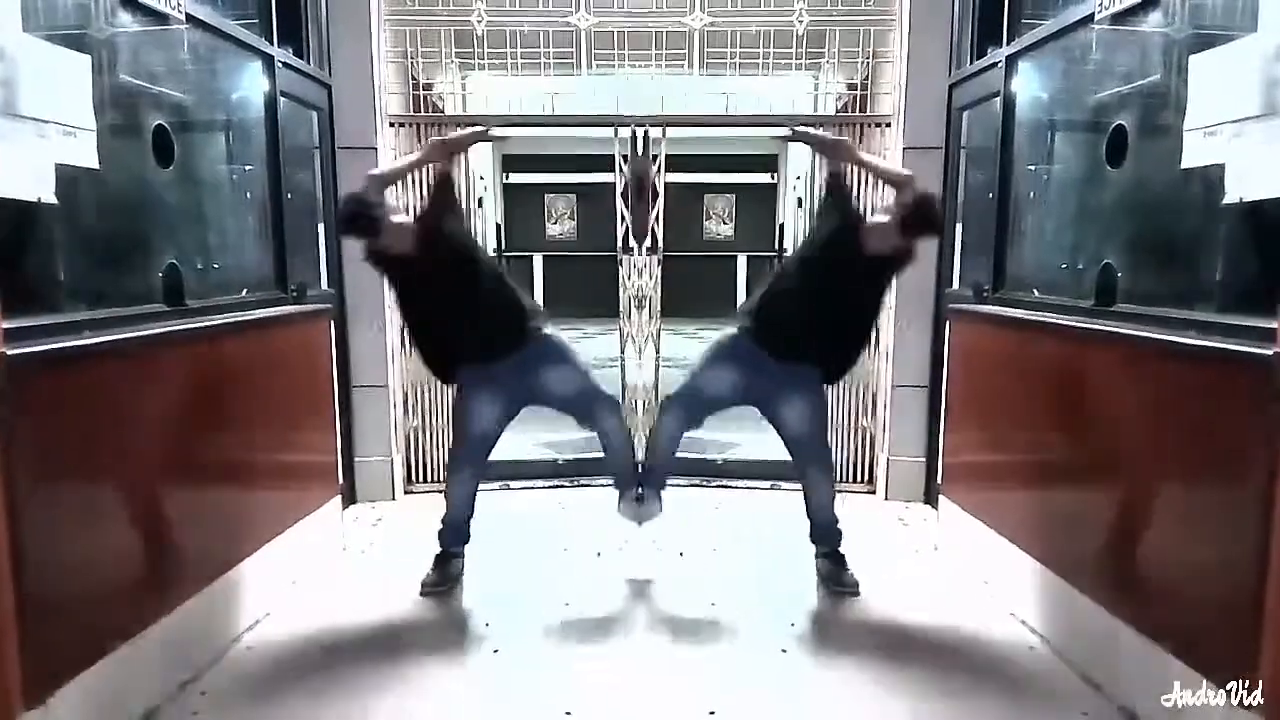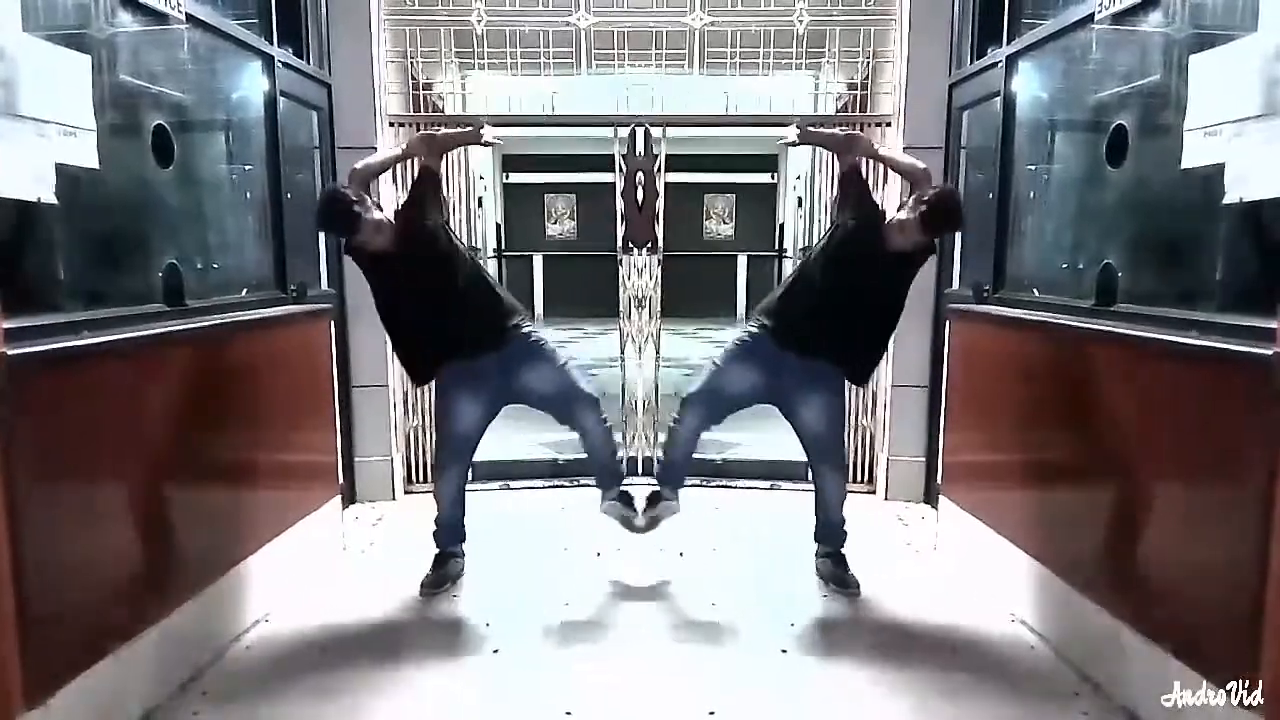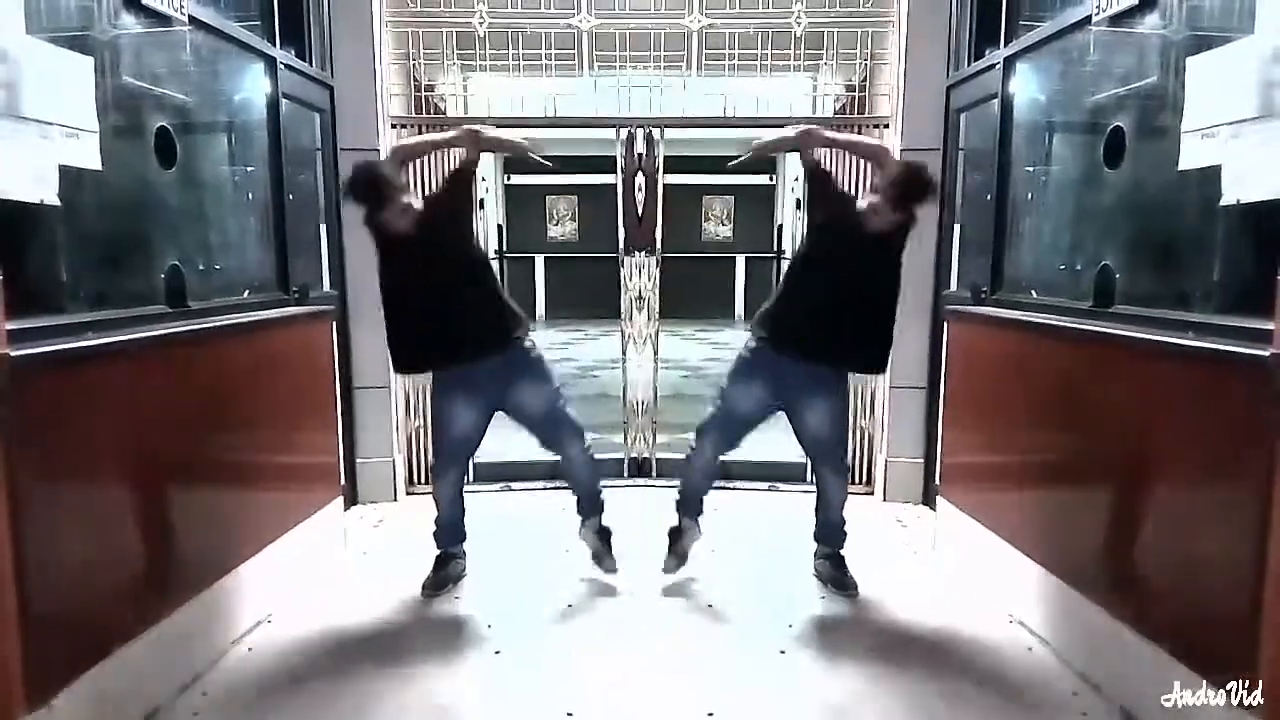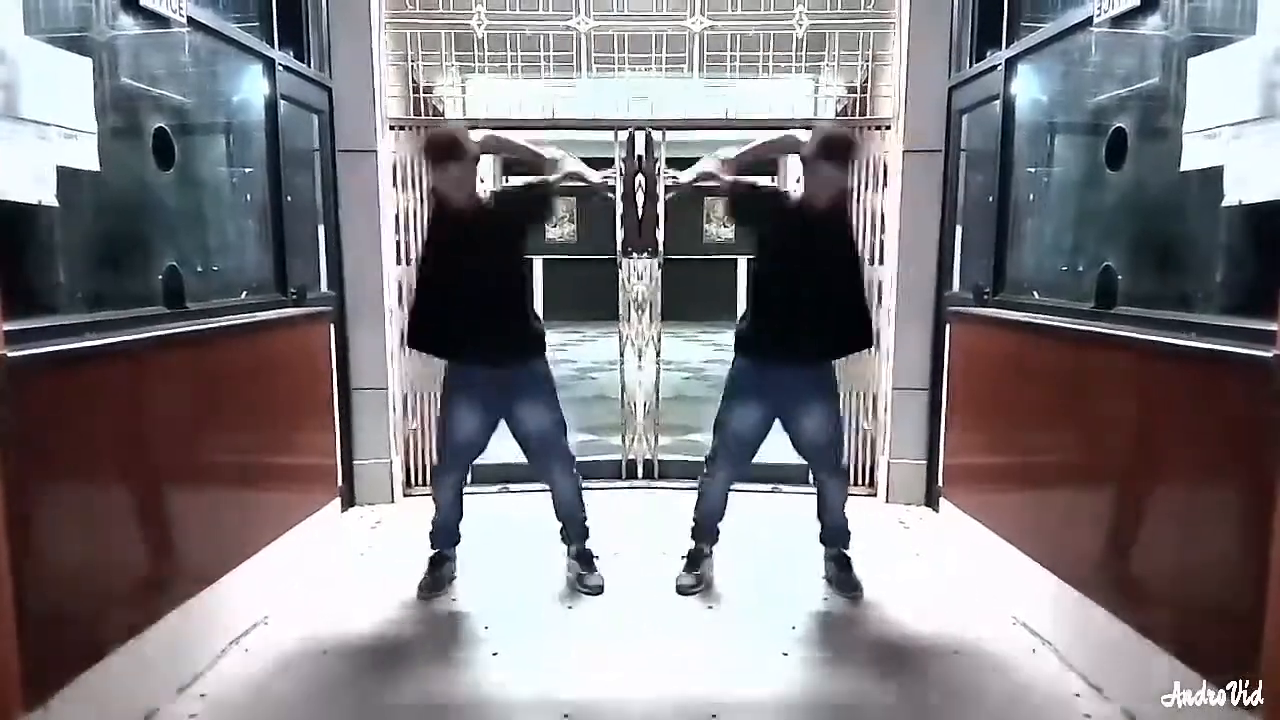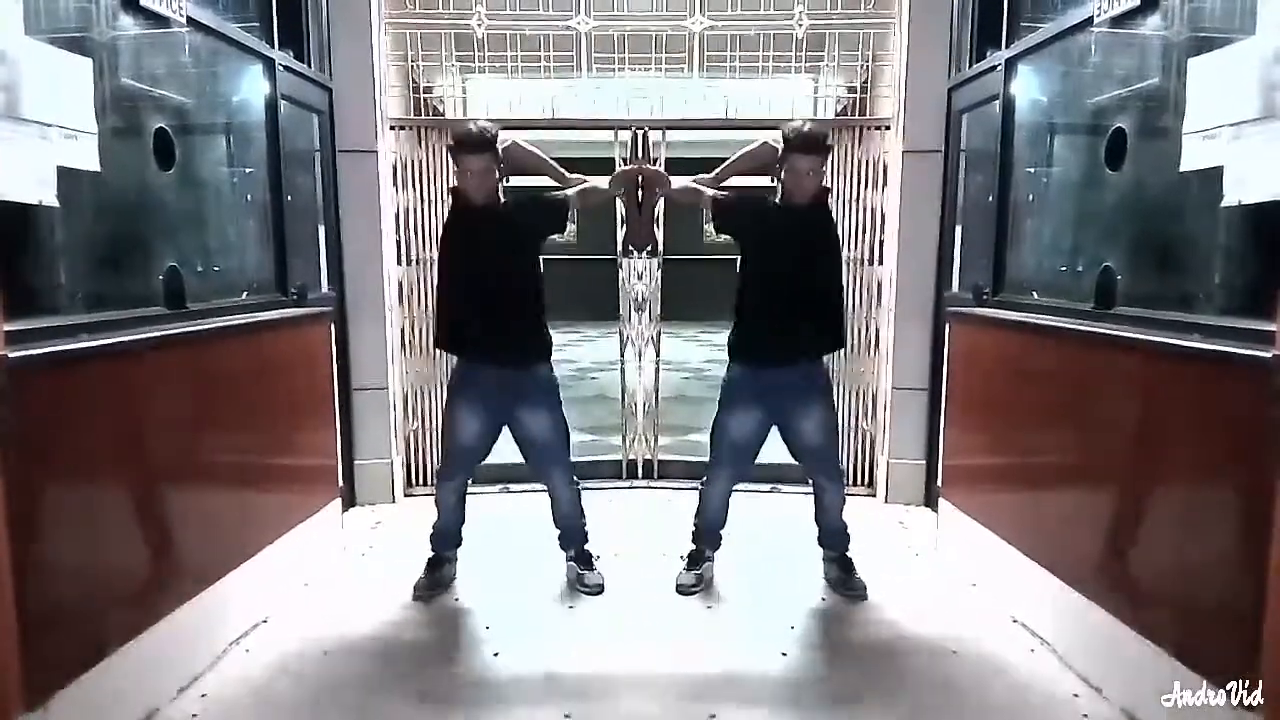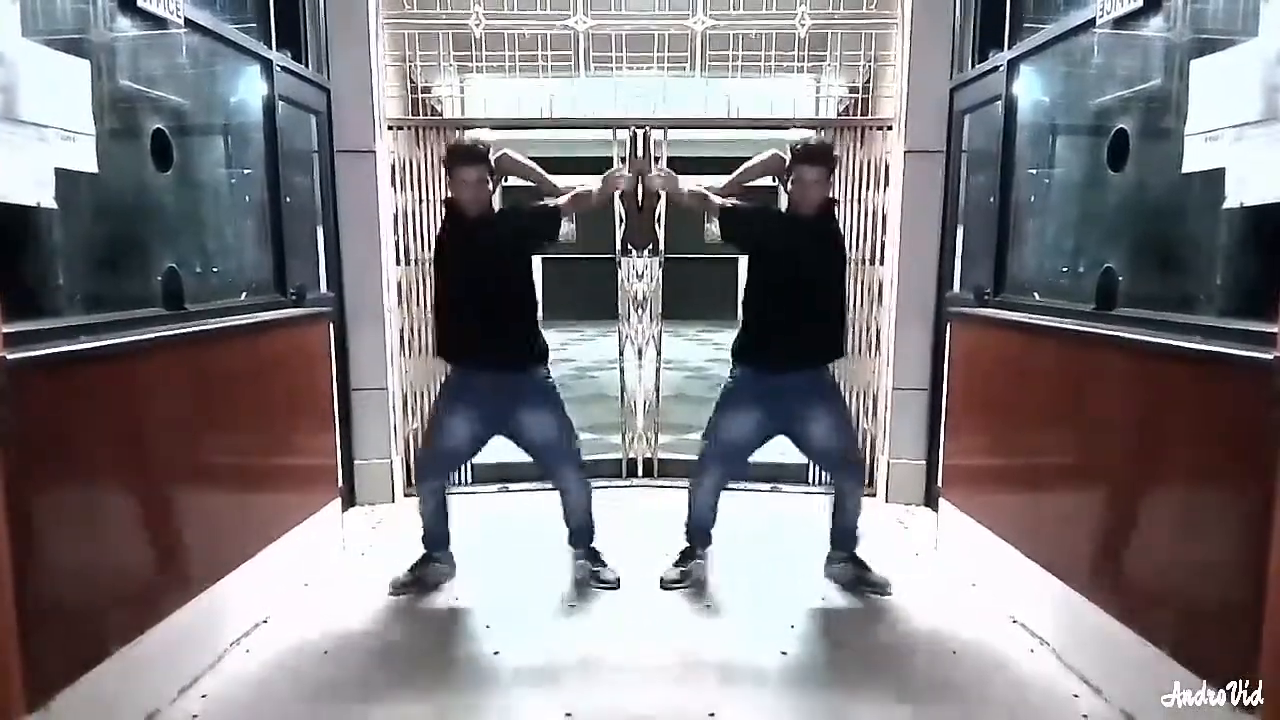
dt=0.3s
person 1, frame 1
left shoulder: (890, 260)
right shoulder: (841, 220)
left hip: (799, 371)
right hip: (747, 346)
left knee: (816, 465)
right knee: (675, 411)
left ankle: (828, 553)
right ankle: (648, 491)
person 1, frame 2
left shoulder: (915, 255)
right shoulder: (861, 215)
left hip: (820, 368)
right hip: (766, 342)
left knee: (830, 465)
right knee: (695, 409)
left ankle: (829, 552)
right ankle: (666, 493)
person 1, frame 3
left shoulder: (895, 232)
right shoulder: (833, 208)
left elbow: (884, 155)
left wrist: (821, 138)
left hip: (823, 370)
right hip: (768, 353)
left knee: (832, 467)
right knee: (713, 437)
left ankle: (829, 552)
right ankle: (687, 521)
person 1, frame 4
left shoulder: (838, 211)
right shoulder: (773, 208)
left elbow: (791, 144)
right elbow: (719, 173)
left wrist: (732, 166)
right wrist: (701, 172)
left hip: (811, 370)
right hip: (756, 365)
left knee: (829, 469)
right knee: (723, 463)
left ankle: (836, 555)
right ankle: (702, 550)
person 1, frame 5
left shoulder: (820, 210)
right shoulder: (756, 213)
left elbow: (767, 149)
right elbow: (701, 195)
left wrist: (710, 181)
right wrist: (686, 186)
left hip: (805, 374)
right hip: (750, 372)
left knee: (827, 474)
right knee: (723, 471)
left ankle: (835, 556)
right ankle: (702, 553)
person 1, frame 6
left shoulder: (828, 222)
right shoulder: (764, 225)
left elbow: (775, 160)
right elbow: (705, 200)
left wrist: (720, 192)
right wrist: (680, 189)
left hip: (813, 382)
right hip: (754, 379)
left knee: (849, 470)
right knee: (713, 467)
left ankle: (843, 555)
right ankle: (694, 551)
person 2, frame 1
left shoulder: (437, 220)
right shoulder: (389, 262)
left hip: (532, 347)
right hip: (481, 371)
left knee: (603, 410)
right knee: (463, 466)
left ankle: (630, 493)
right ankle: (451, 553)
person 2, frame 2
left shoulder: (418, 215)
right shoulder: (364, 255)
right elbow: (358, 175)
left hip: (513, 342)
right hip: (460, 367)
left knee: (584, 409)
right knee: (449, 466)
left ankle: (613, 494)
right ankle: (450, 552)
person 2, frame 3
left shoulder: (446, 209)
right shoulder: (384, 232)
right elbow: (396, 154)
right wrist: (455, 139)
left hip: (511, 354)
right hip: (456, 370)
left knee: (568, 438)
right knee: (447, 468)
left ankle: (592, 521)
right ankle: (451, 553)
person 2, frame 4
left shoulder: (508, 209)
right shoulder: (440, 210)
left elbow: (560, 173)
right elbow: (488, 143)
left wrist: (582, 173)
left hip: (523, 366)
right hip: (467, 370)
left knee: (557, 463)
right knee: (450, 468)
left ankle: (578, 550)
right ankle: (444, 555)
person 2, frame 5
left shoulder: (525, 214)
right shoulder: (459, 210)
left elbow: (581, 195)
right elbow: (512, 147)
left wrist: (606, 185)
right wrist: (566, 178)
left hip: (529, 372)
right hip: (474, 373)
left knee: (557, 472)
right knee: (453, 472)
left ankle: (577, 553)
right ankle: (444, 556)
person 2, frame 6
left shoulder: (516, 224)
right shoulder: (451, 223)
left elbow: (575, 200)
right elbow: (504, 160)
left wrist: (600, 190)
right wrist: (557, 190)
left hip: (526, 379)
right hip: (468, 382)
left knee: (567, 467)
right knee: (430, 469)
left ankle: (585, 551)
right ankle: (436, 555)
